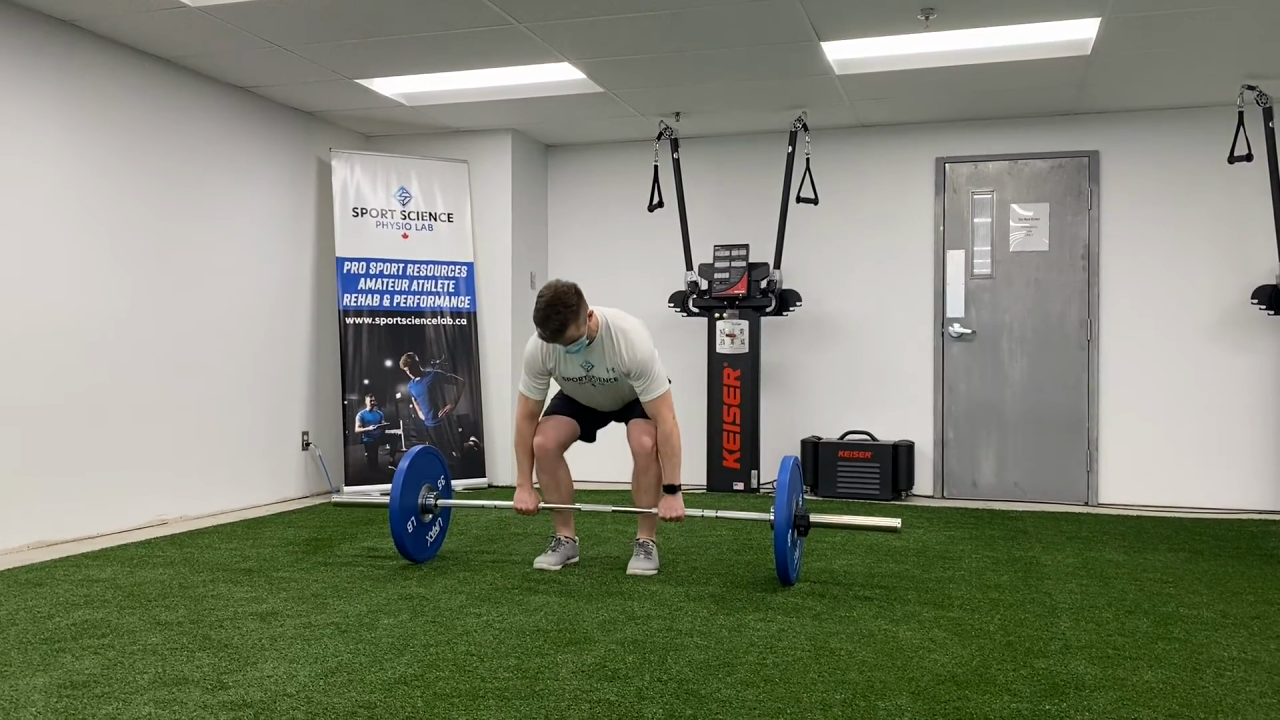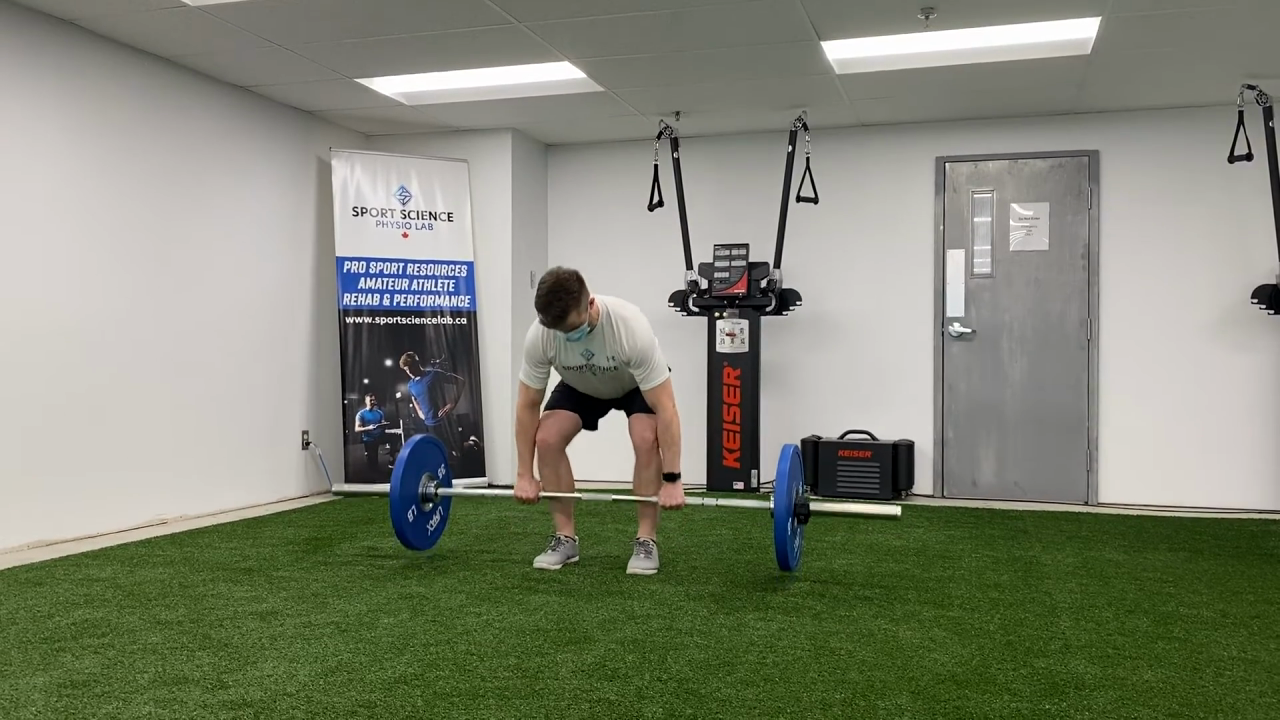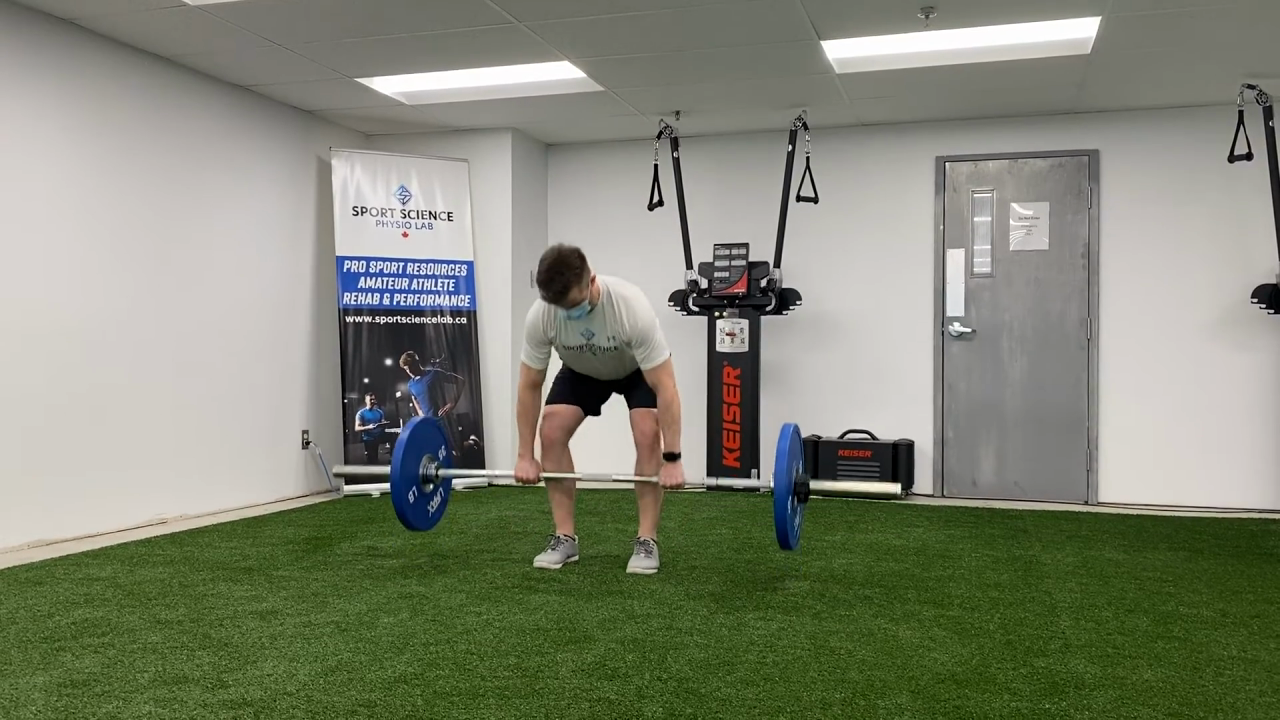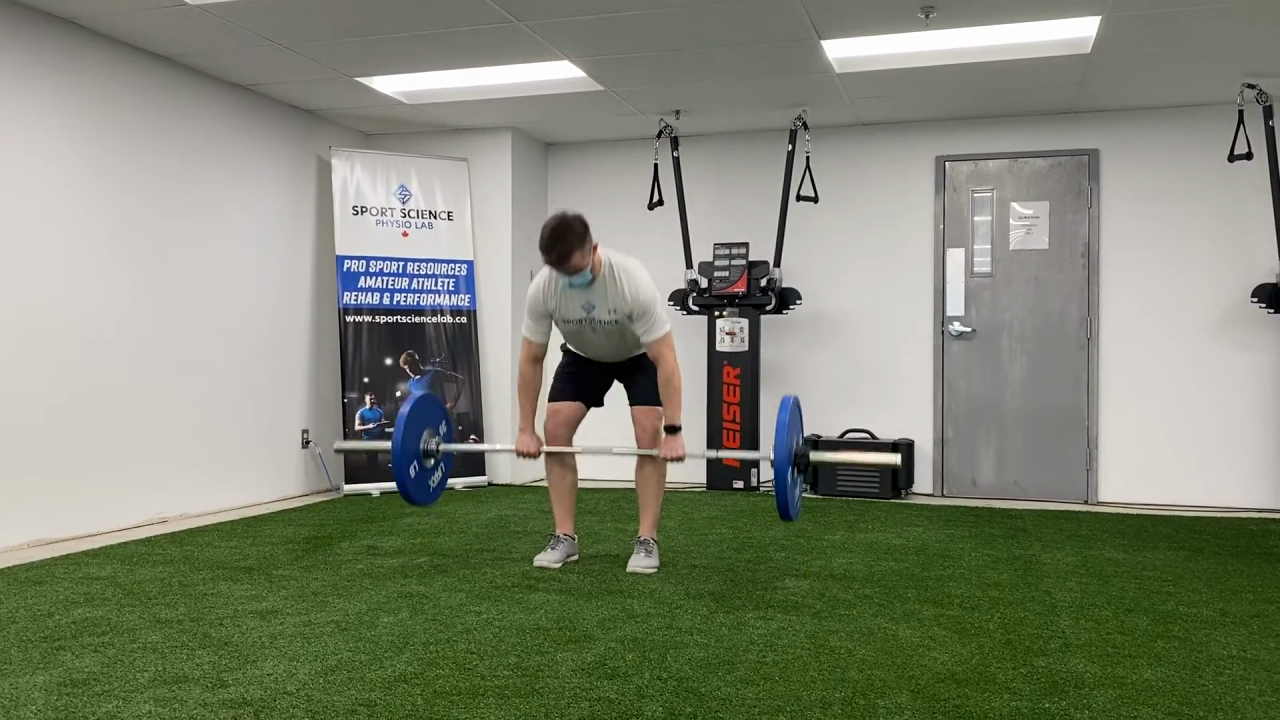
dt=0.1s
person 1, frame 1
left shoulder: (630, 340)
right shoulder: (539, 347)
left elbow: (665, 420)
right elbow: (527, 416)
left wrist: (672, 492)
right wrist: (524, 486)
left hip: (635, 397)
right hip: (581, 397)
left knee: (644, 446)
right knee: (544, 444)
left ankle: (645, 543)
right ankle: (565, 539)
person 1, frame 2
left shoulder: (631, 328)
right shoulder: (540, 336)
left elbow: (665, 408)
right elbow: (527, 405)
left wrist: (672, 480)
right wrist: (524, 476)
left hip: (636, 386)
right hip: (581, 387)
left knee: (646, 439)
right knee: (546, 438)
left ankle: (645, 541)
right ankle: (565, 538)
person 1, frame 3
left shoulder: (631, 308)
right shoulder: (541, 315)
left elbow: (665, 388)
right elbow: (530, 386)
left wrist: (672, 459)
right wrist: (525, 455)
left hip: (636, 370)
right hip: (583, 371)
left knee: (647, 435)
right knee: (551, 432)
left ankle: (646, 541)
right ankle: (564, 538)
person 1, frame 4
left shoulder: (632, 281)
right shoulder: (542, 289)
left elbow: (665, 359)
right elbow: (531, 360)
left wrist: (674, 431)
right wrist: (525, 430)
left hip: (639, 355)
right hip: (583, 355)
left knee: (648, 430)
right knee: (556, 427)
left ankle: (646, 540)
right ankle: (564, 536)
